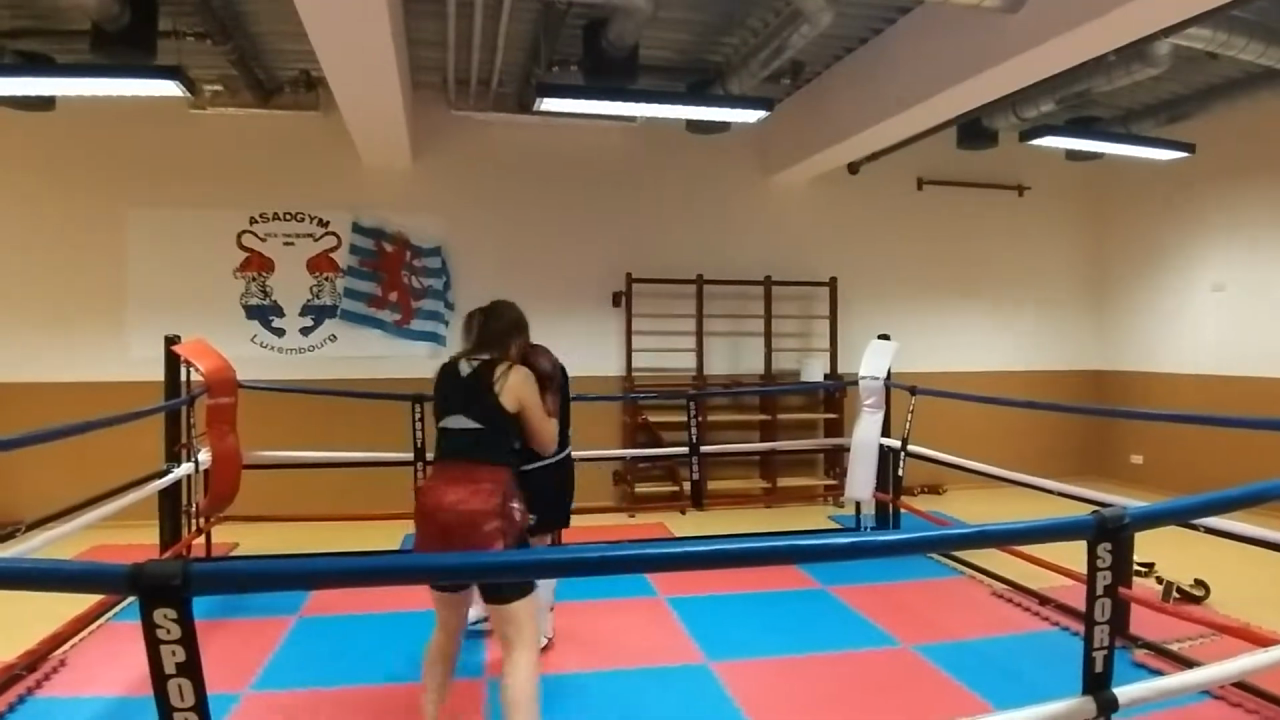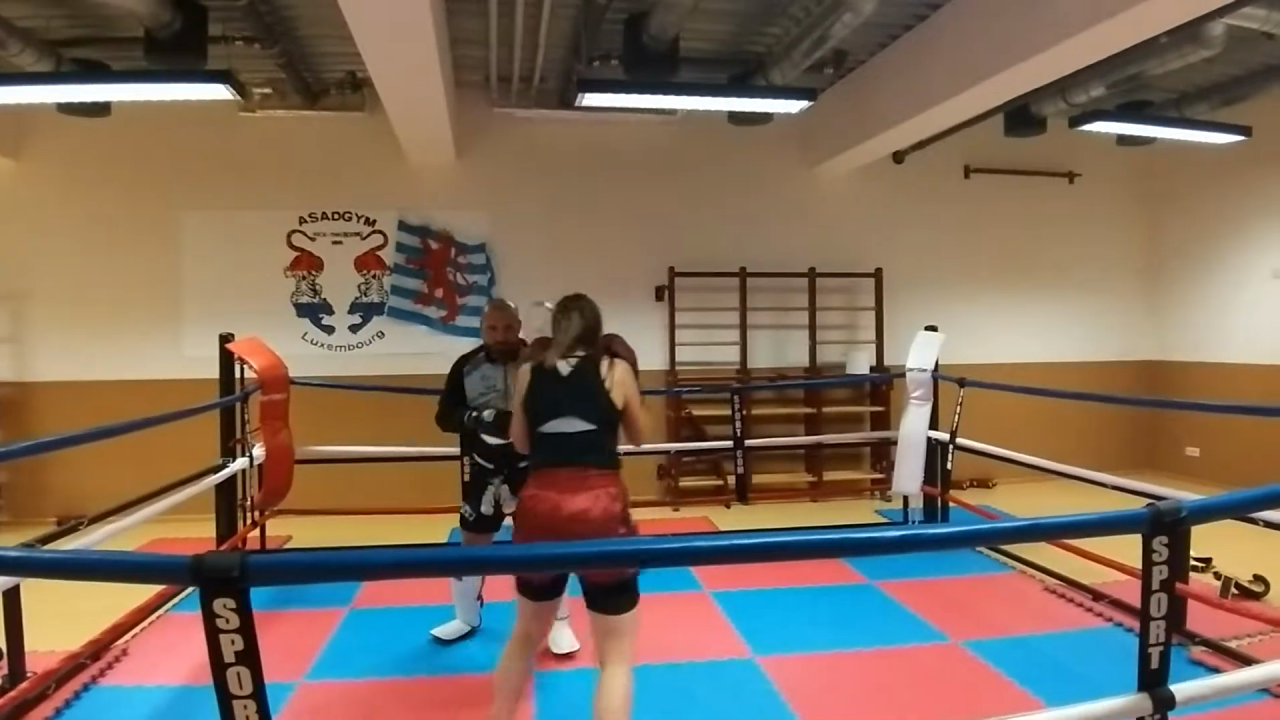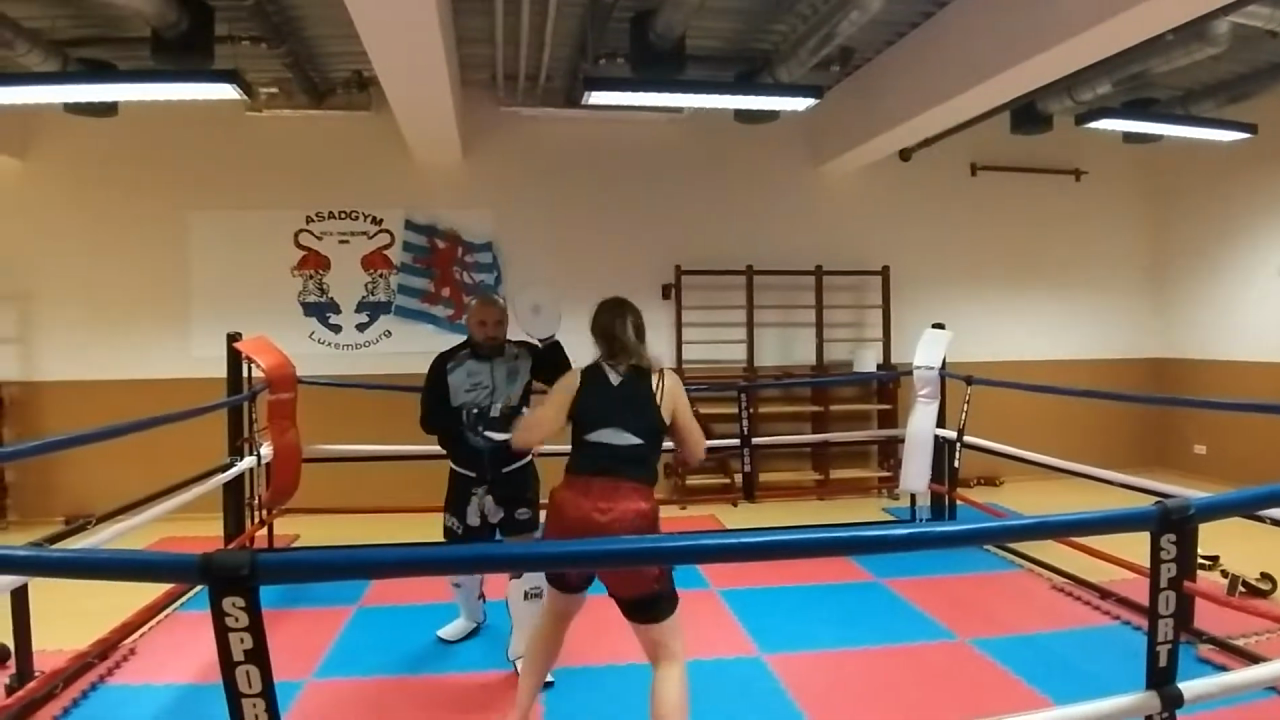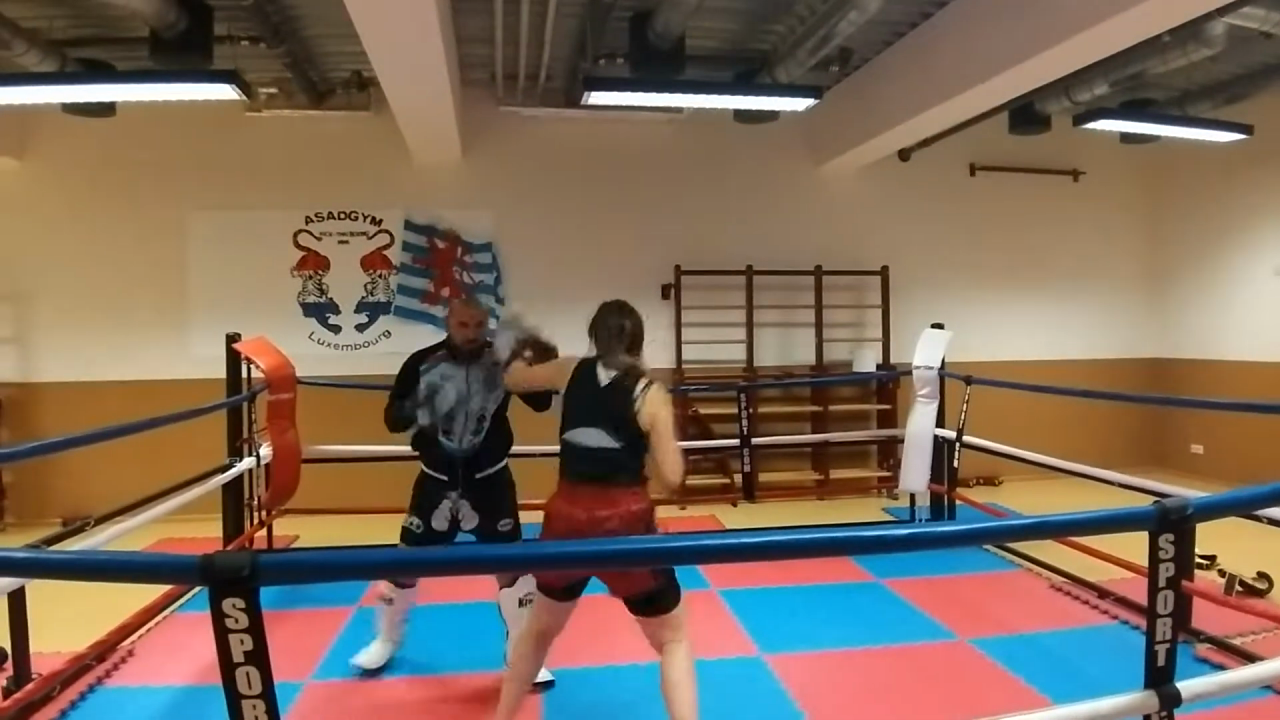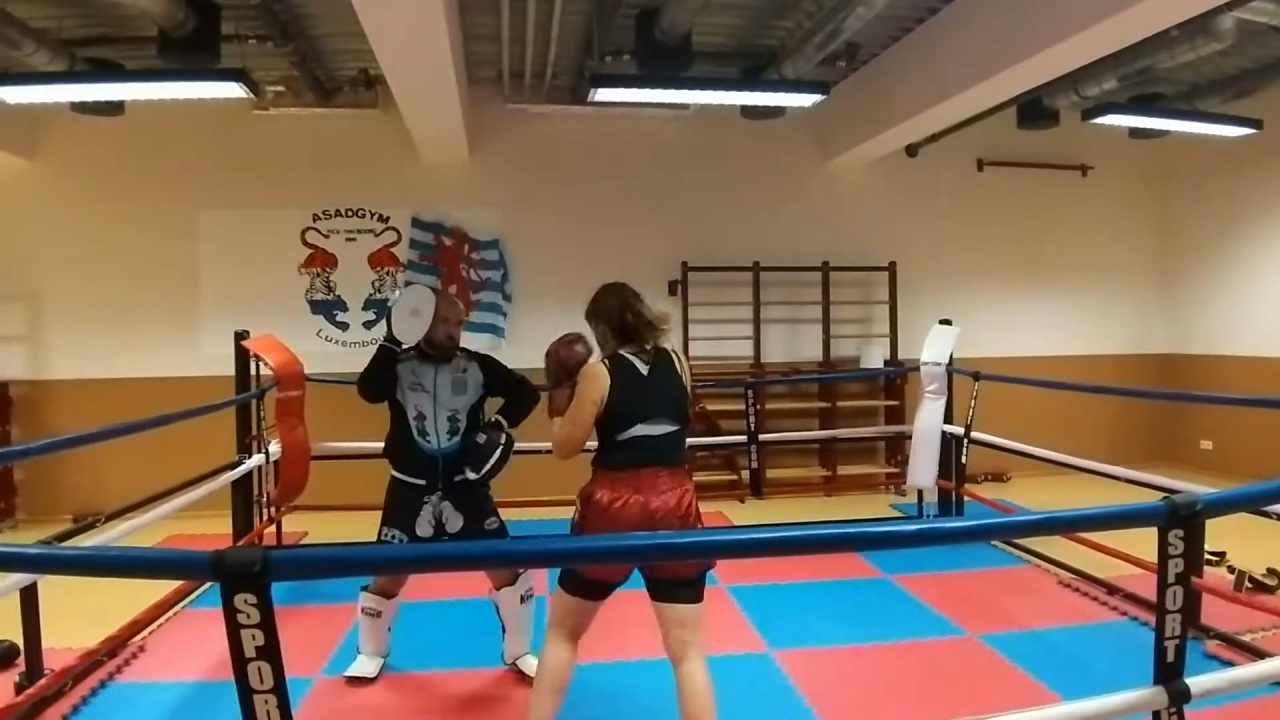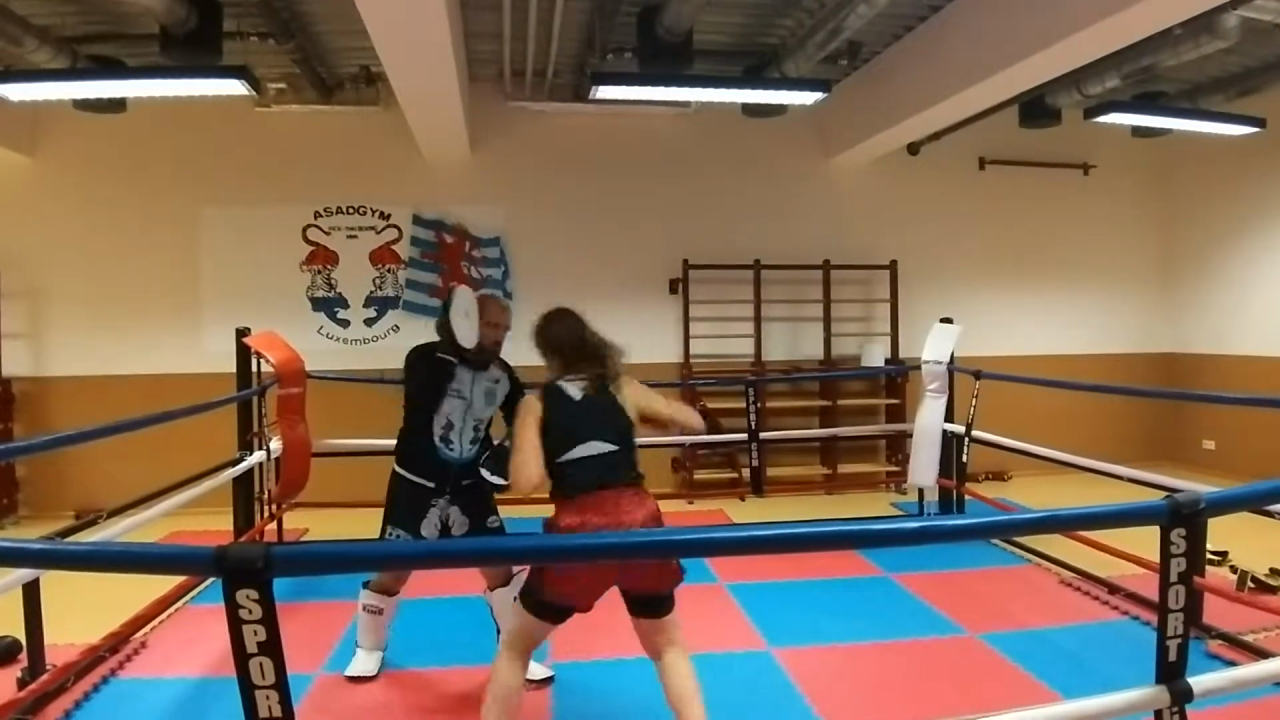
dt=0.3s
person 1, frame 1
left shoulder: (446, 373)
right shoulder: (515, 376)
right elbow: (546, 445)
right wrist: (549, 392)
left hip: (438, 501)
right hip: (488, 505)
left knee: (448, 625)
right knee: (521, 643)
person 1, frame 2
left shoulder: (529, 374)
right shoulder: (615, 371)
right elbow: (639, 436)
left hip: (541, 509)
right hip: (599, 512)
left knee: (527, 634)
right knee: (616, 657)
person 1, frame 3
left shoulder: (577, 380)
right shoulder: (665, 384)
left elbow: (523, 438)
right elbow: (695, 454)
left hip: (573, 514)
right hip: (631, 522)
left knee: (555, 616)
right knee: (668, 657)
person 1, frame 4
left shoulder: (573, 372)
right shoulder: (651, 392)
left elbow: (514, 377)
right elbow: (671, 476)
left wrist: (525, 360)
left hip: (569, 519)
right hip: (626, 522)
left knee: (540, 627)
right knee: (673, 643)
person 1, frame 5
left shoulder: (598, 373)
right shoulder: (675, 363)
left elbow: (564, 447)
left wrist: (560, 394)
left hip: (611, 509)
right hip: (674, 510)
left knee: (563, 632)
right knee: (687, 651)
person 1, frame 6
left shoulder: (536, 403)
right shoulder: (622, 389)
left elbow: (525, 484)
right elbow: (693, 423)
left hip: (579, 535)
right hip: (638, 527)
left knee: (517, 644)
right knee: (667, 649)
person 2, frame 1
left shoulder: (544, 370)
left elbow: (553, 426)
left hip: (545, 472)
right hip: (521, 469)
left knee: (536, 545)
left ankle: (540, 628)
right ankle: (487, 606)
person 2, frame 2
right shoulder: (466, 366)
right elbow: (446, 417)
right wrist: (475, 419)
left hip: (531, 467)
right hip: (486, 469)
right knee: (473, 542)
left ankle: (559, 623)
right ankle: (468, 618)
person 2, frame 3
left shoulder: (524, 356)
right shoulder: (446, 365)
left elbow: (566, 382)
right elbow: (430, 421)
left wrist: (549, 340)
right wrist: (472, 418)
left hip: (515, 472)
right hip: (467, 476)
left ankle: (524, 651)
right ankle: (471, 615)
person 2, frame 4
left shoulder: (502, 362)
right shoulder: (422, 364)
left elbow: (541, 400)
right elbow: (393, 418)
right wrist: (413, 410)
left hip: (489, 479)
right hip: (437, 480)
right ankle: (387, 638)
person 2, frame 5
left shoulder: (478, 366)
right shoulder: (398, 363)
left elbow: (526, 393)
right elbow: (368, 391)
left wrist: (498, 427)
right wrist: (393, 341)
left hip: (465, 485)
right hip: (410, 488)
left knee: (505, 565)
right knee: (388, 574)
left ankle: (519, 651)
right ankle: (372, 652)
person 2, frame 6
left shoulder: (502, 373)
right shoulder: (426, 359)
left elbow: (520, 416)
right elbow: (422, 405)
right wrist: (450, 352)
left hip: (469, 486)
right hip: (416, 485)
left knee: (501, 567)
right knee: (392, 571)
right ankle: (370, 647)
